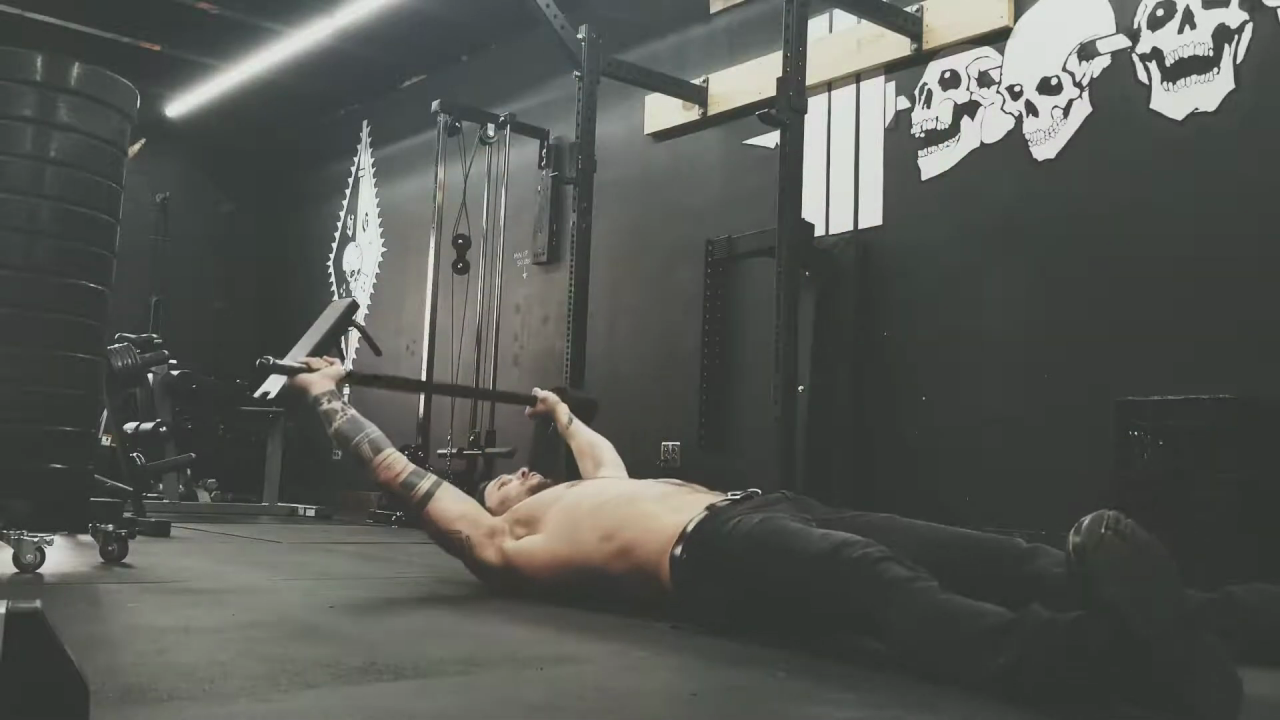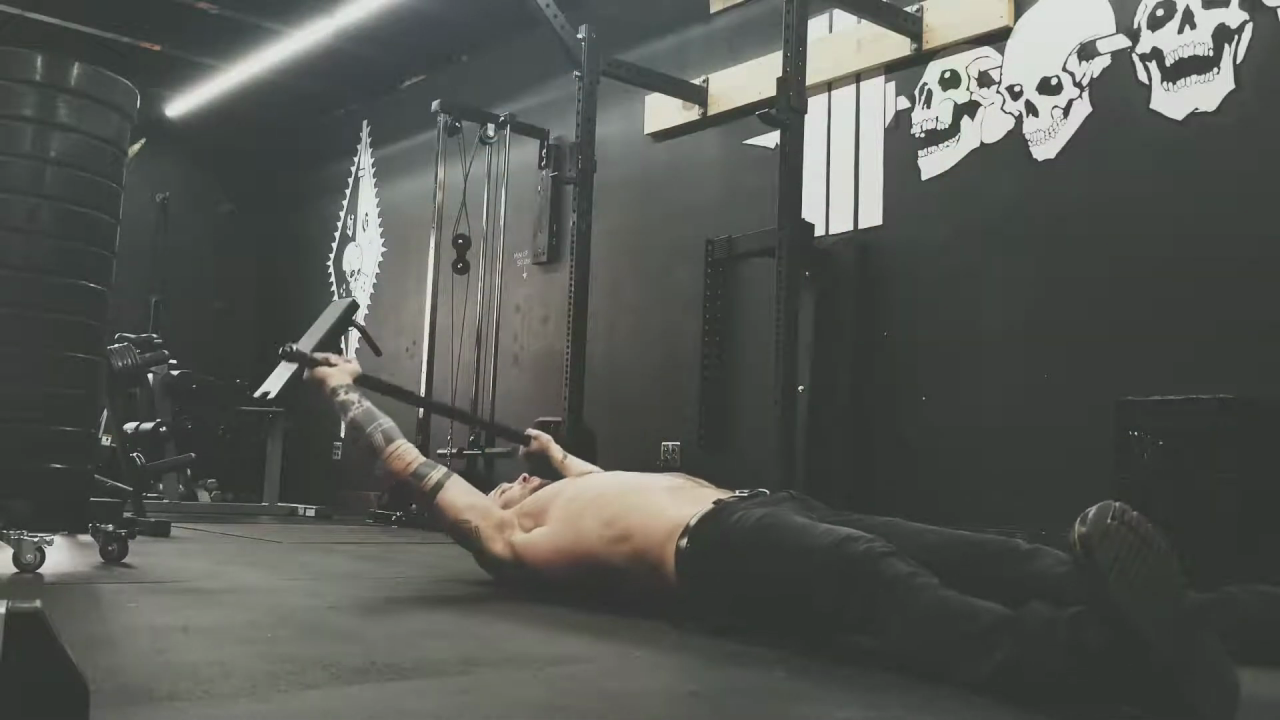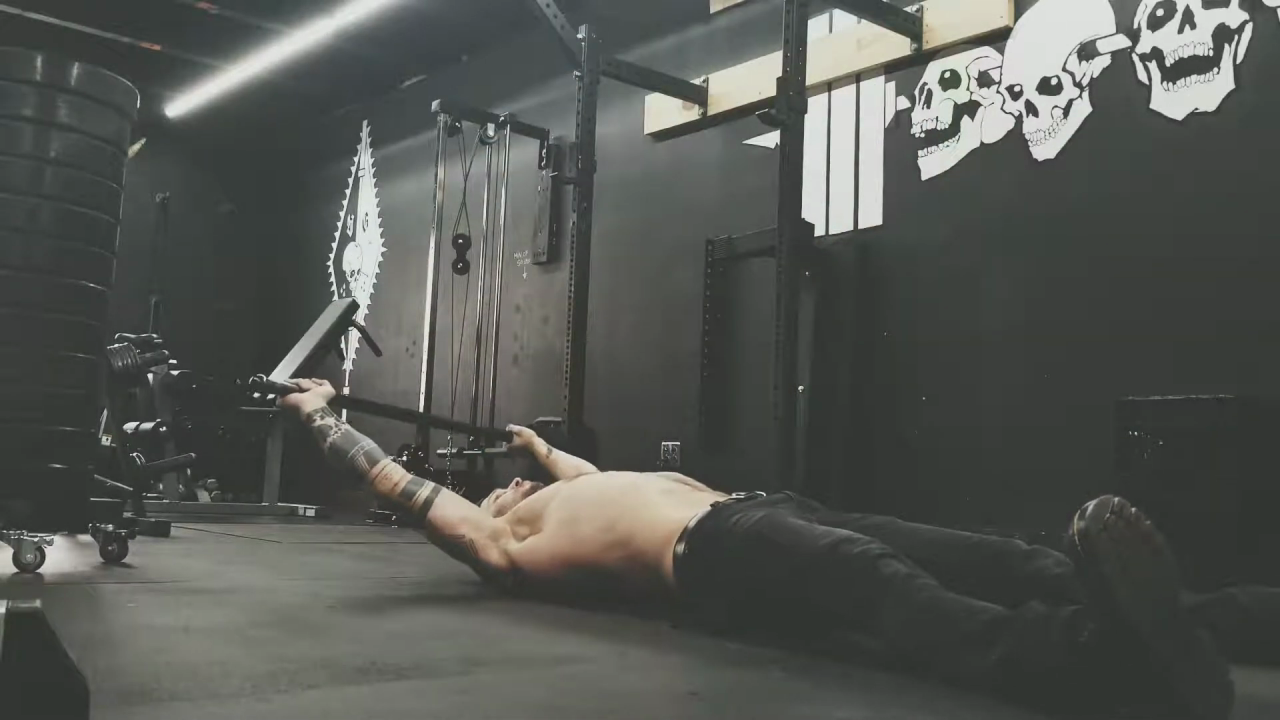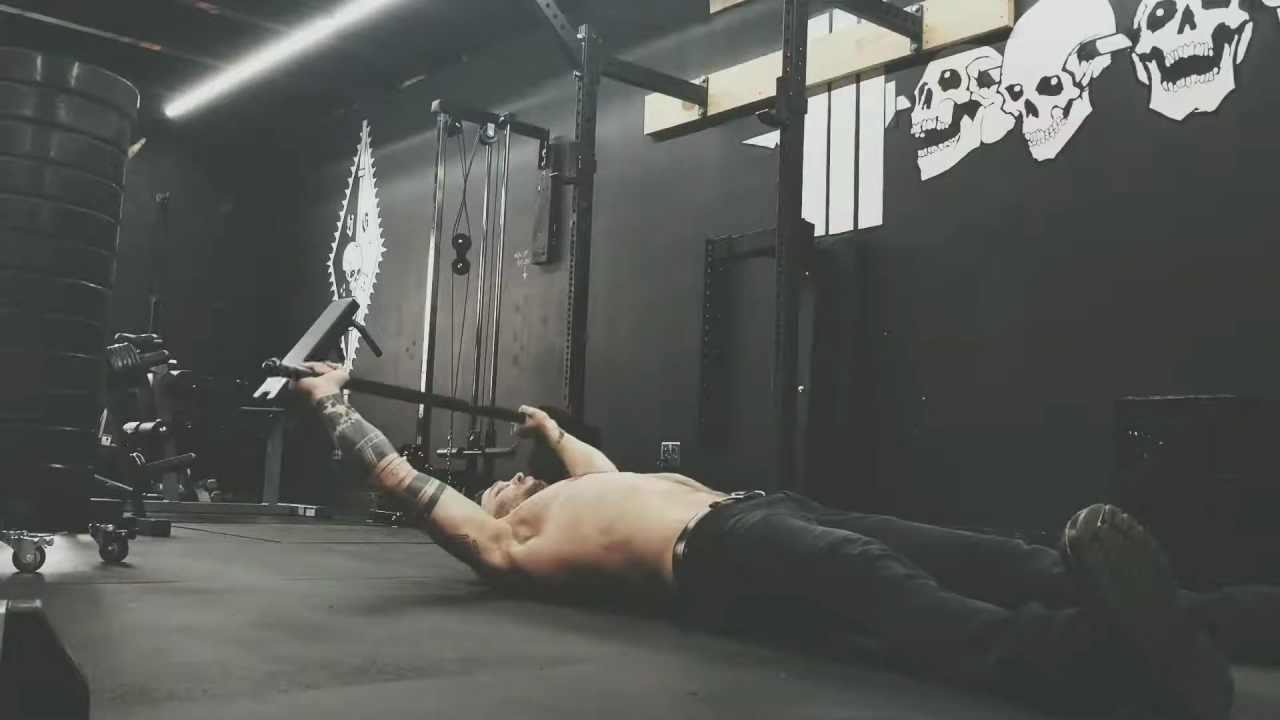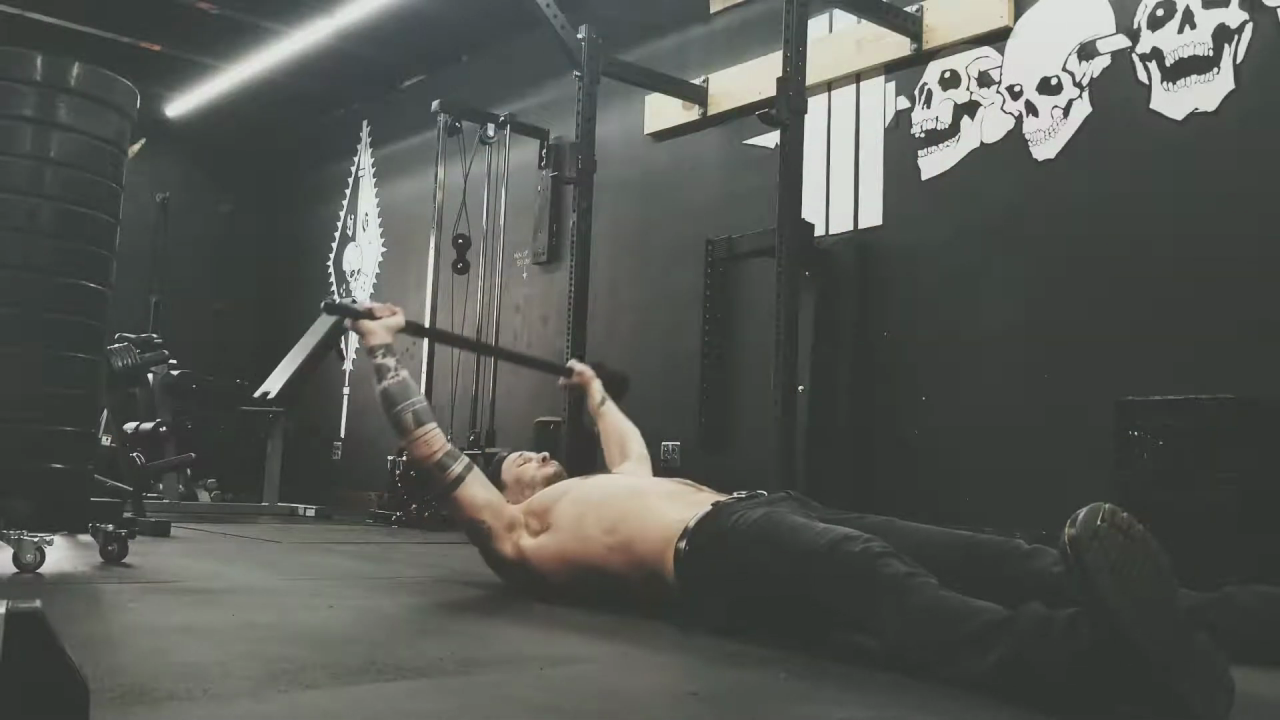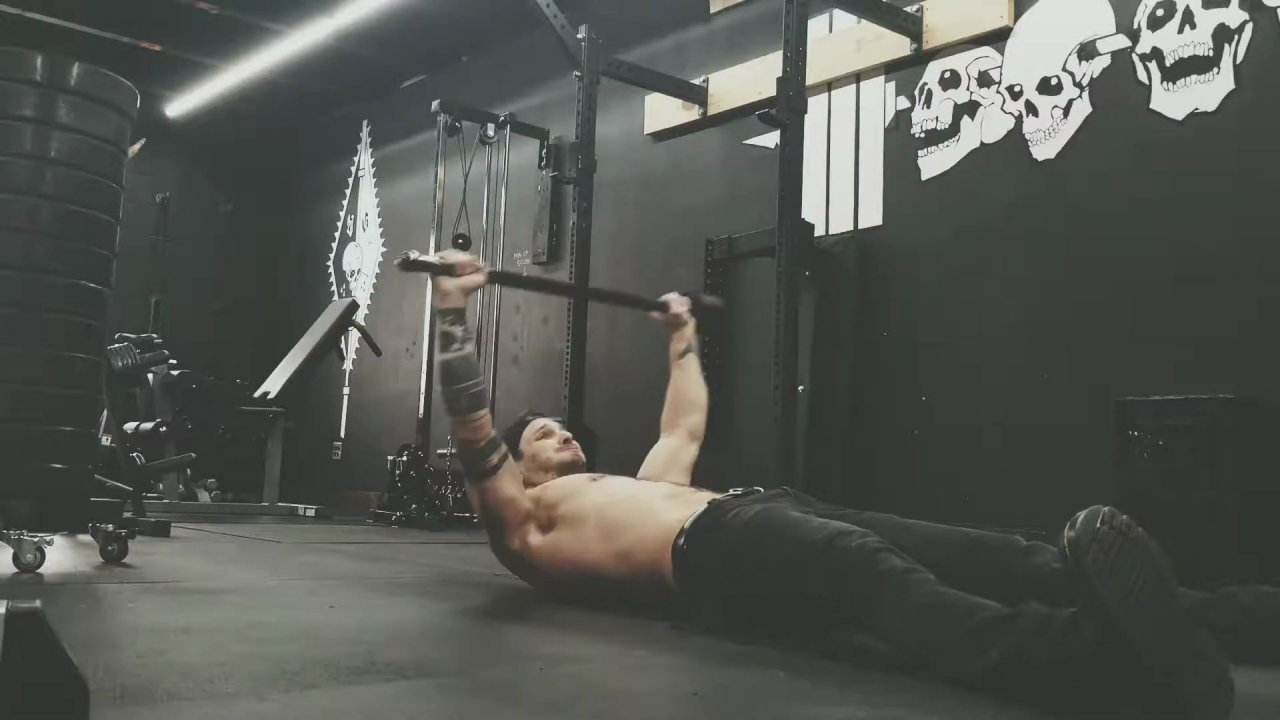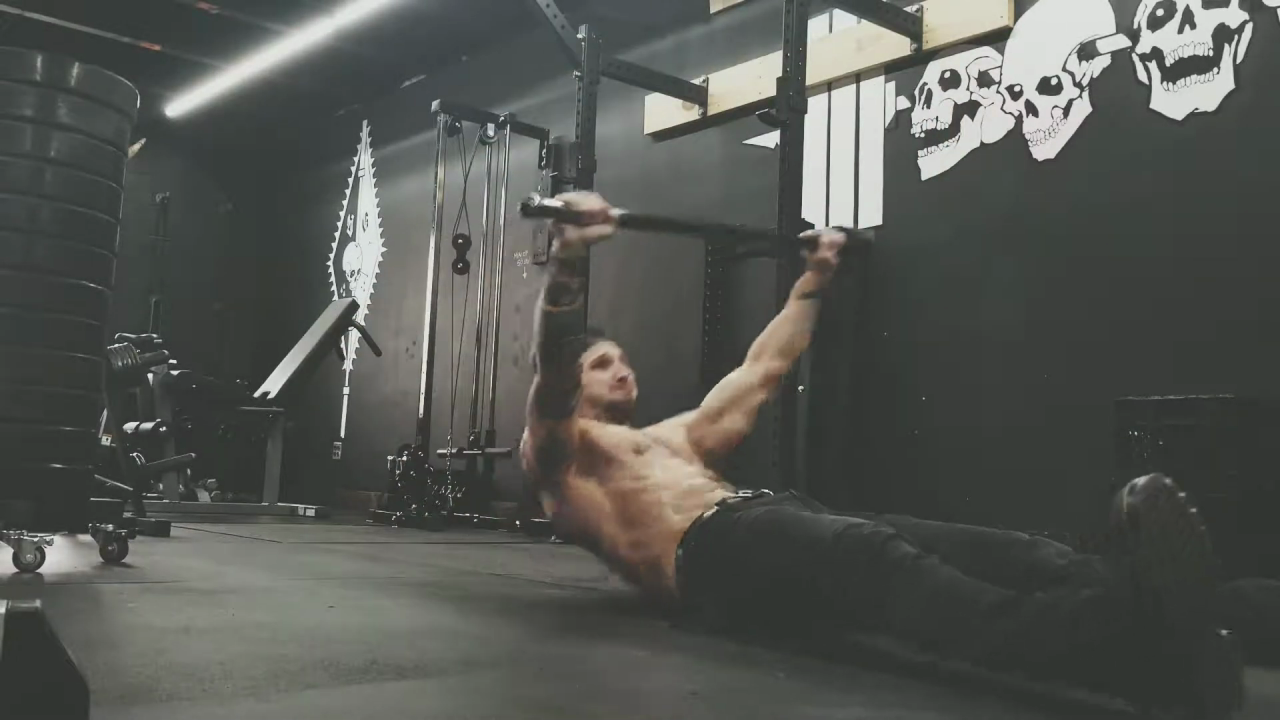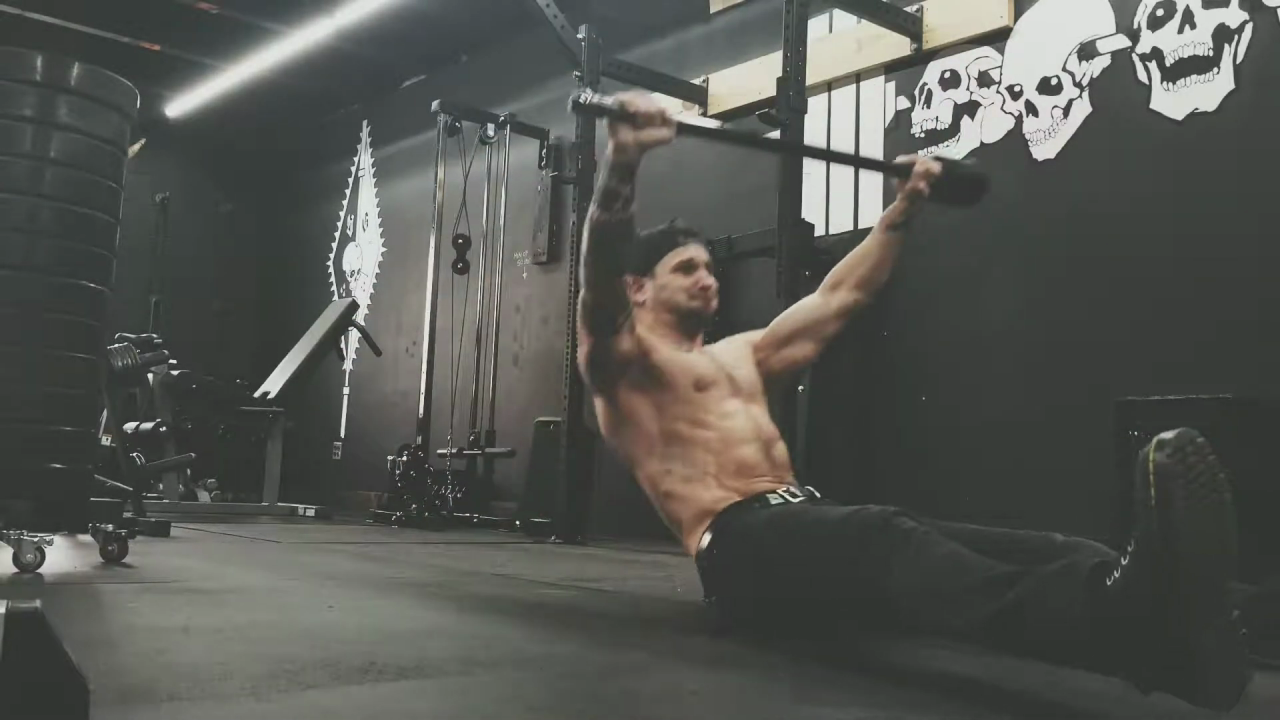
dt=0.2s
person 1, frame 1
left shoulder: (575, 497)
right shoulder: (503, 542)
left elbow: (612, 464)
right elbow: (411, 480)
left wrist: (561, 415)
right wrist: (331, 400)
left hip: (755, 510)
right hip: (711, 553)
left knee: (988, 557)
right knee: (890, 591)
left ankle: (1189, 619)
person 1, frame 2
left shoulder: (568, 494)
right shoulder: (513, 537)
right elbow: (420, 473)
left wrist: (554, 449)
right wrist: (349, 395)
left hip: (757, 509)
right hip: (716, 547)
left knee: (989, 558)
right knee: (893, 590)
left ankle: (1167, 616)
person 1, frame 3
left shoulder: (559, 500)
right shoulder: (507, 545)
right elbow: (409, 490)
left wrist: (538, 445)
right wrist: (325, 420)
left hip: (754, 511)
right hip: (713, 551)
left knee: (987, 558)
right knee: (889, 591)
left ankle: (1167, 620)
person 1, frame 4
left shoulder: (576, 497)
right shoulder: (506, 543)
left elbow: (607, 469)
right elbow: (411, 483)
left wrist: (551, 430)
right wrist: (336, 405)
left hip: (757, 511)
right hip: (711, 552)
left knee: (986, 559)
right knee: (886, 590)
left ankle: (1174, 620)
person 1, frame 5
left shoulder: (607, 491)
right shoulder: (516, 535)
left elbow: (633, 456)
right elbow: (436, 457)
left wrist: (593, 390)
right wrist: (383, 355)
left hip: (761, 511)
right hip: (713, 550)
left knee: (983, 557)
right knee: (885, 587)
left ankle: (1172, 621)
person 1, frame 6
left shoulder: (637, 488)
right shoulder: (518, 520)
left elbow: (682, 429)
right elbow: (473, 440)
left wrist: (684, 335)
right wrist: (452, 311)
left hip: (764, 511)
right hip: (710, 551)
left knee: (985, 553)
right knee: (882, 582)
left ankle: (1167, 620)
person 1, frame 7
left shoulder: (674, 434)
right shoulder: (561, 451)
left elbow: (767, 369)
right elbow: (550, 385)
left wrist: (813, 277)
right wrist: (566, 257)
right hip: (713, 556)
left knee: (1000, 550)
right knee: (885, 564)
left ankle: (1162, 634)
right ankle: (1111, 642)
person 1, frame 8
left shoulder: (741, 352)
right shoulder: (623, 362)
left elbow: (844, 292)
right elbow: (599, 287)
left wrist: (903, 203)
right wrist: (625, 155)
left hip: (811, 525)
right hip: (741, 548)
left knee: (1027, 551)
right knee: (887, 543)
left ankle: (1177, 620)
right ankle: (1123, 614)
